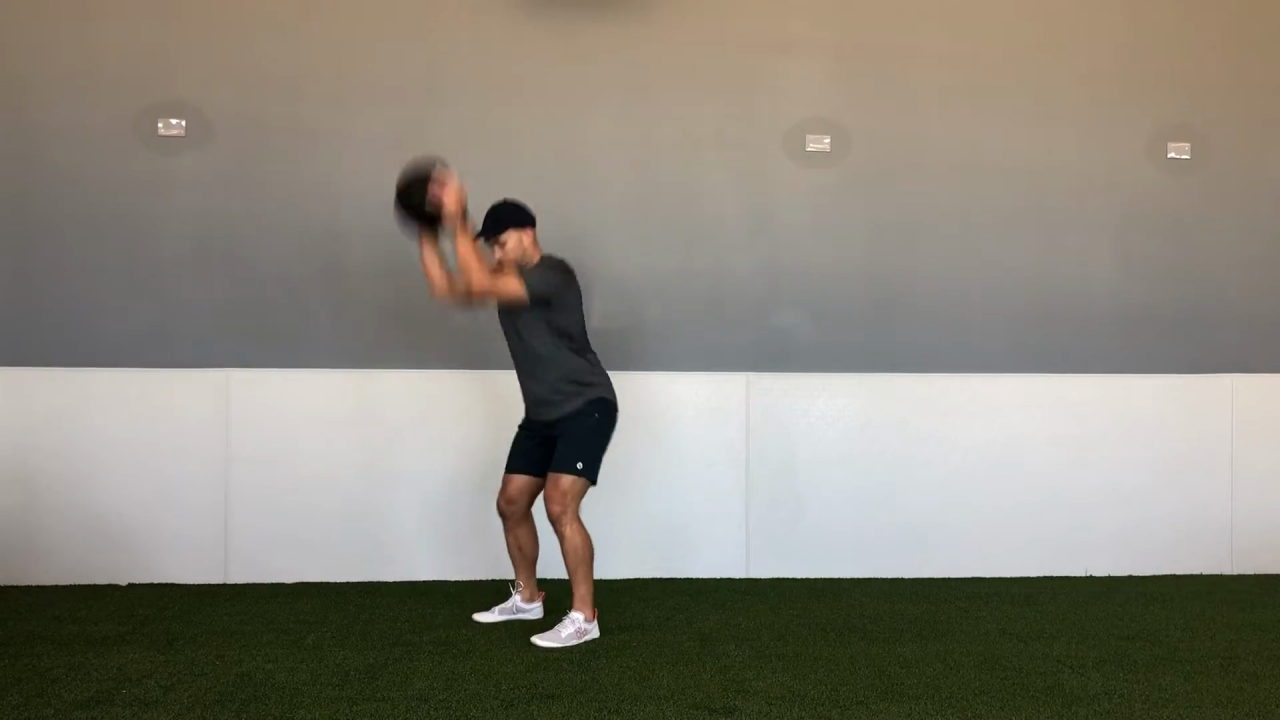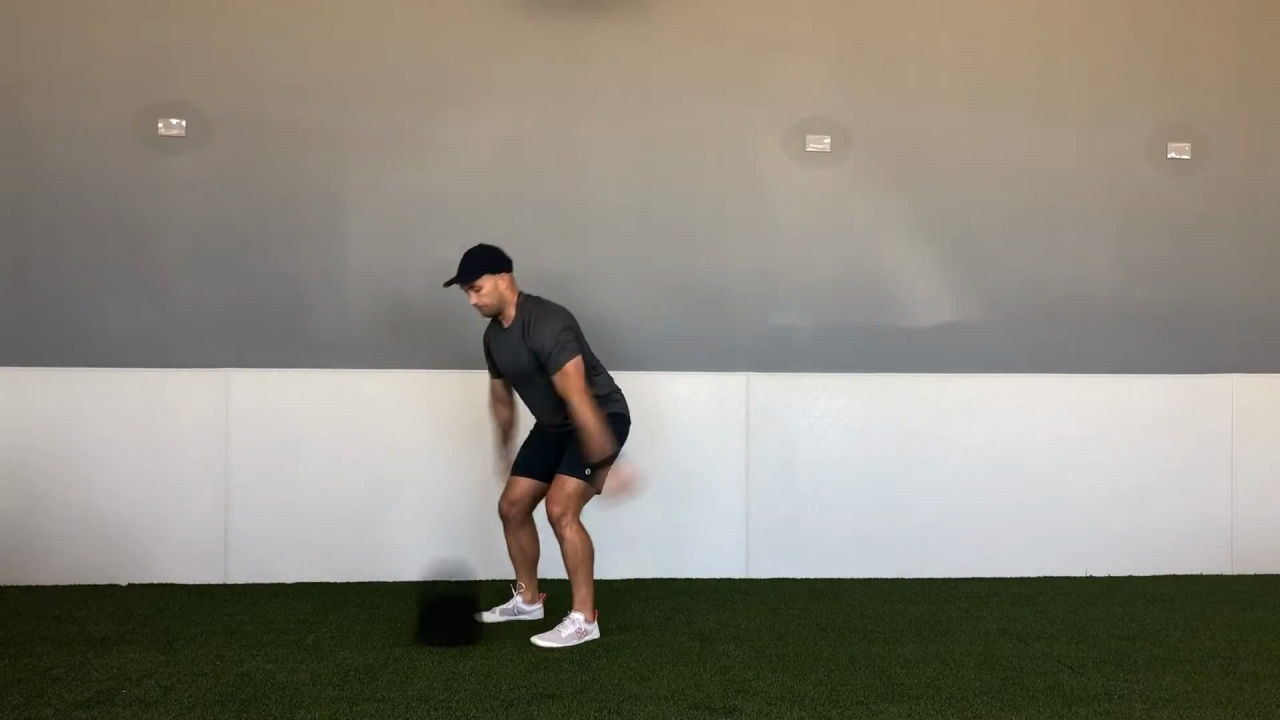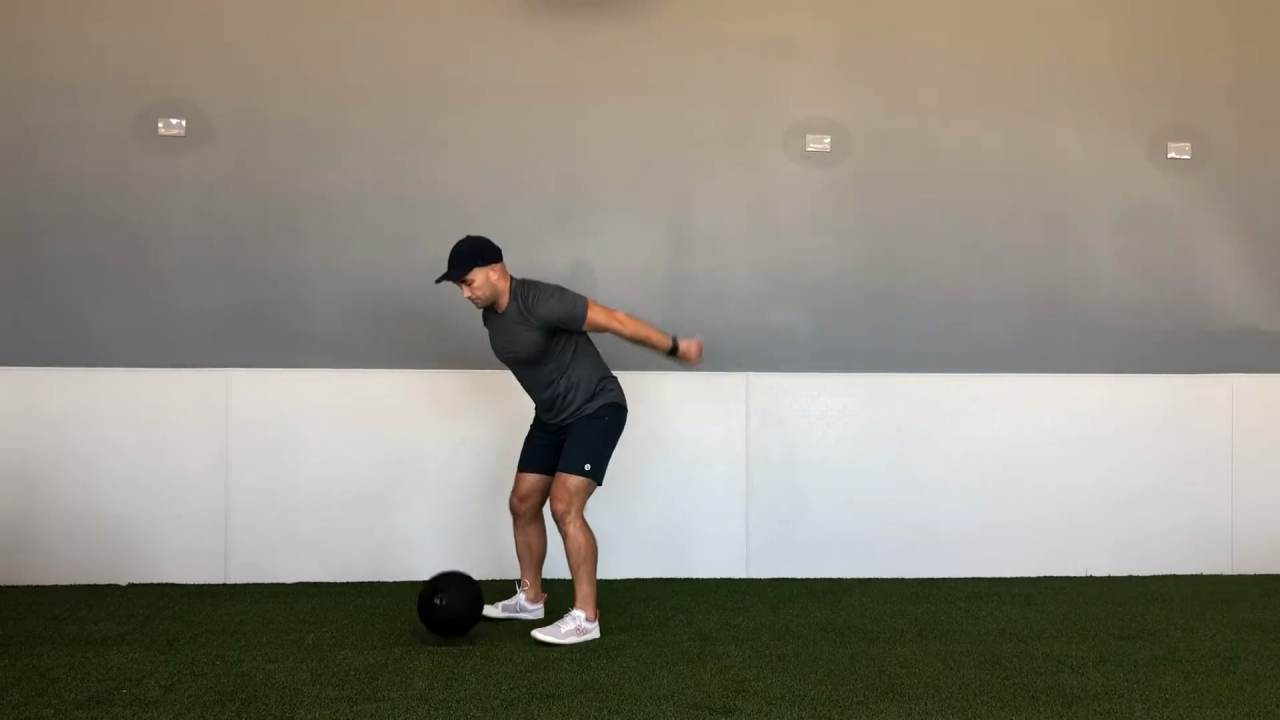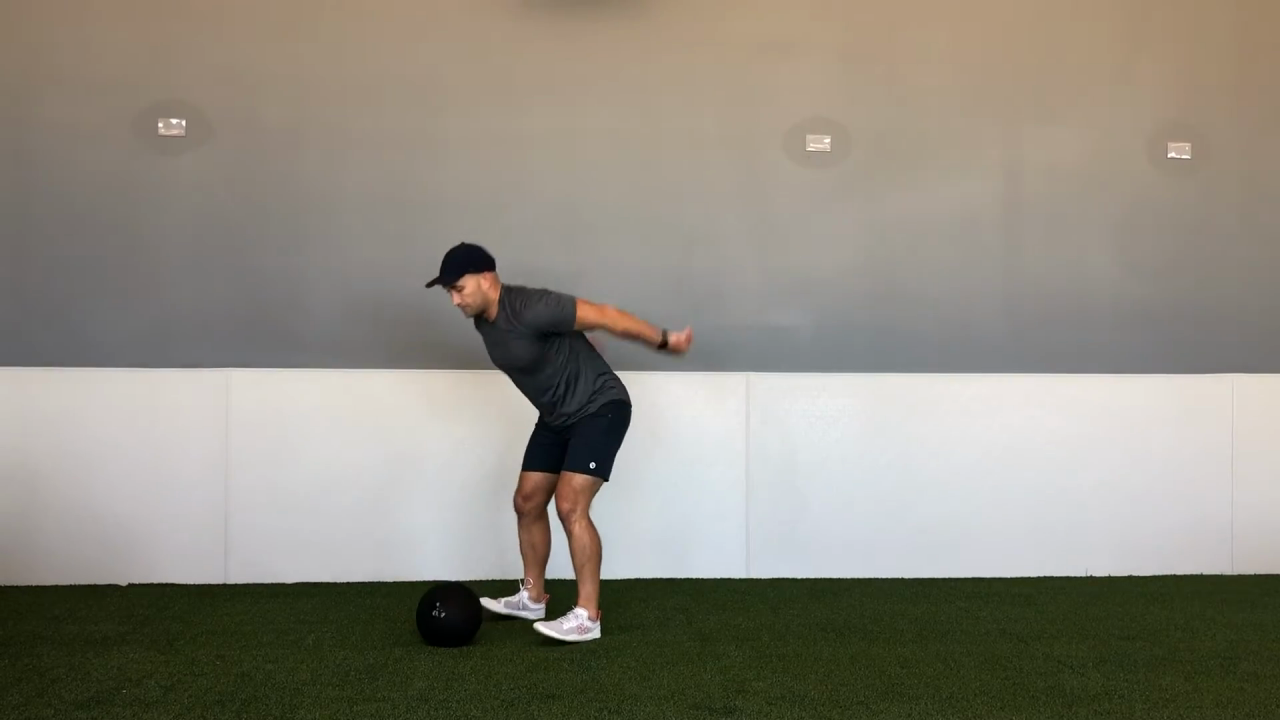
dt=0.2s
person 1, frame 1
left shoulder: (554, 275)
right shoulder: (505, 279)
left elbow: (483, 283)
right elbow: (446, 288)
left wrist: (457, 214)
right wrist: (430, 229)
left hip: (585, 407)
right hip: (542, 415)
left knee: (562, 512)
right knee: (511, 506)
left ankle: (584, 617)
right ankle: (526, 598)
person 1, frame 2
left shoulder: (546, 323)
right shoulder: (493, 337)
left elbow: (579, 396)
right elbow: (501, 397)
left wrist: (603, 462)
right wrist: (505, 456)
left hip: (598, 421)
right hip: (551, 426)
left knee: (561, 510)
right knee: (512, 508)
left ankle: (583, 619)
right ankle: (527, 599)
person 1, frame 3
left shoulder: (540, 302)
right shoulder: (491, 315)
left elbow: (613, 320)
left wrist: (673, 348)
left hip: (595, 410)
right hip: (552, 415)
left knee: (565, 507)
right knee: (522, 504)
left ankle: (585, 617)
right ankle: (530, 598)
person 1, frame 4
left shoulder: (530, 308)
right shoulder: (485, 321)
left elbow: (604, 316)
left wrist: (663, 340)
left hip: (600, 409)
right hip: (557, 417)
left knee: (571, 505)
right knee: (528, 501)
left ankle: (587, 615)
right ankle: (532, 596)
